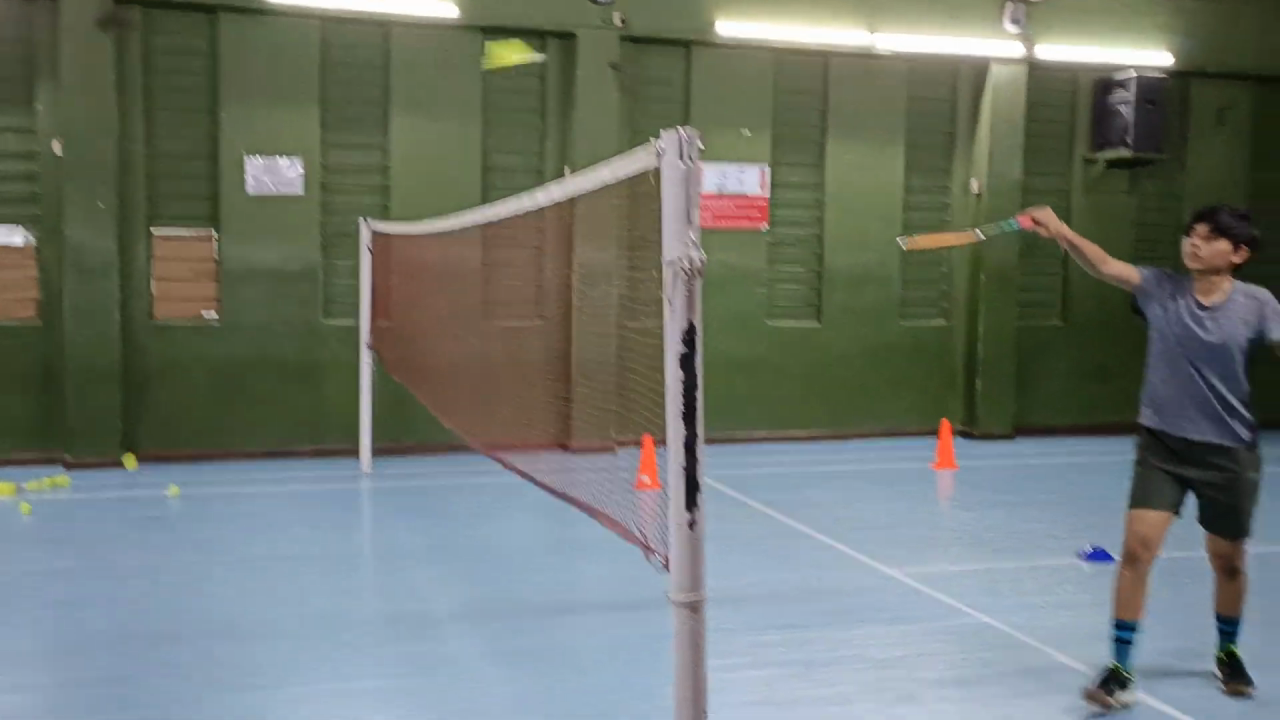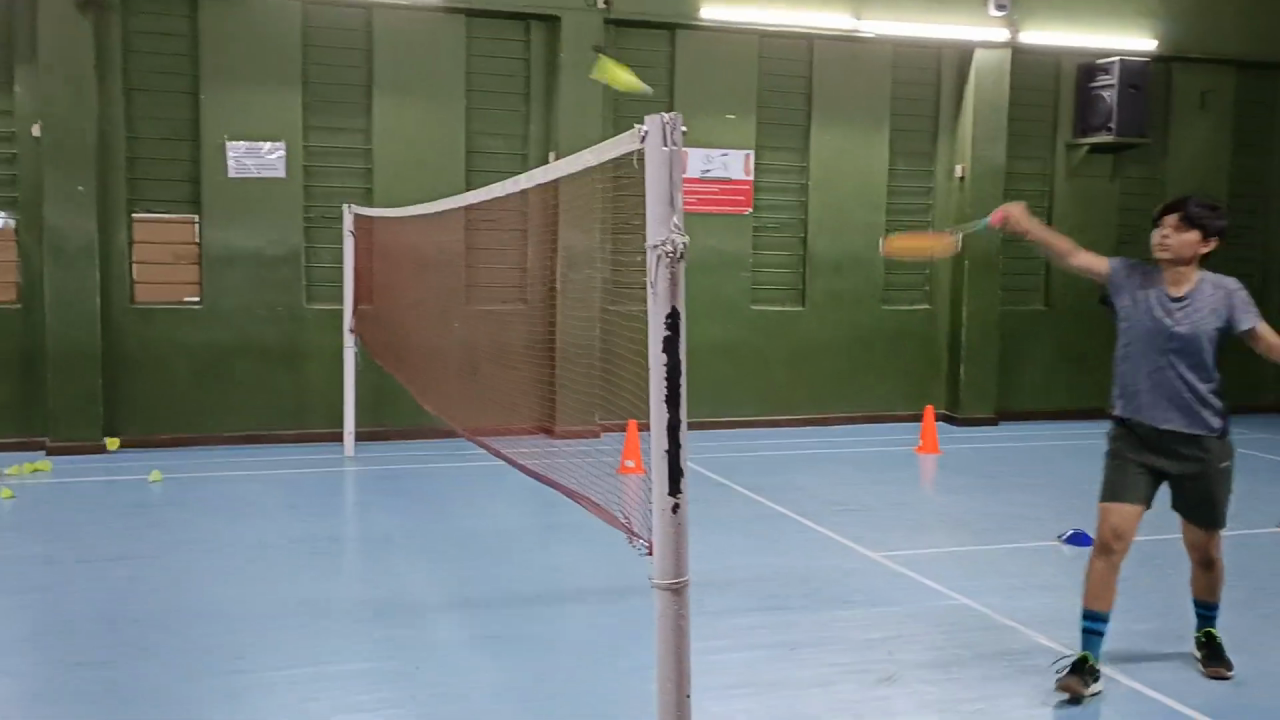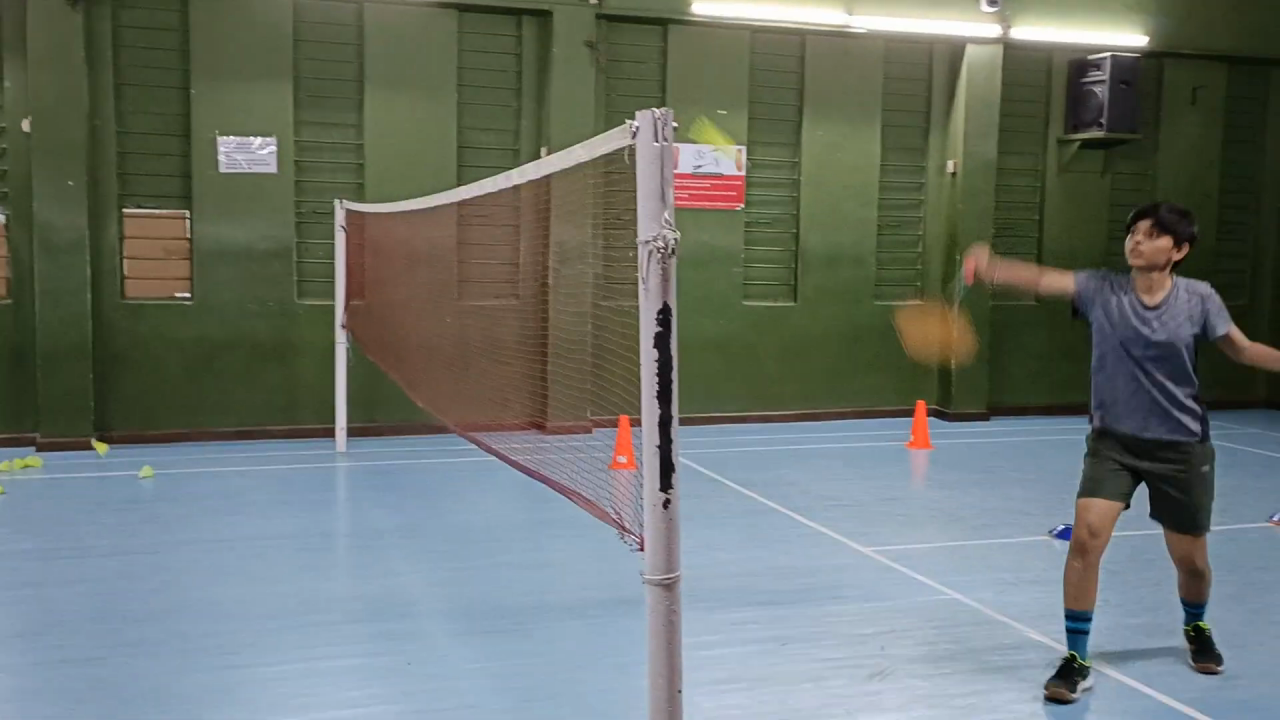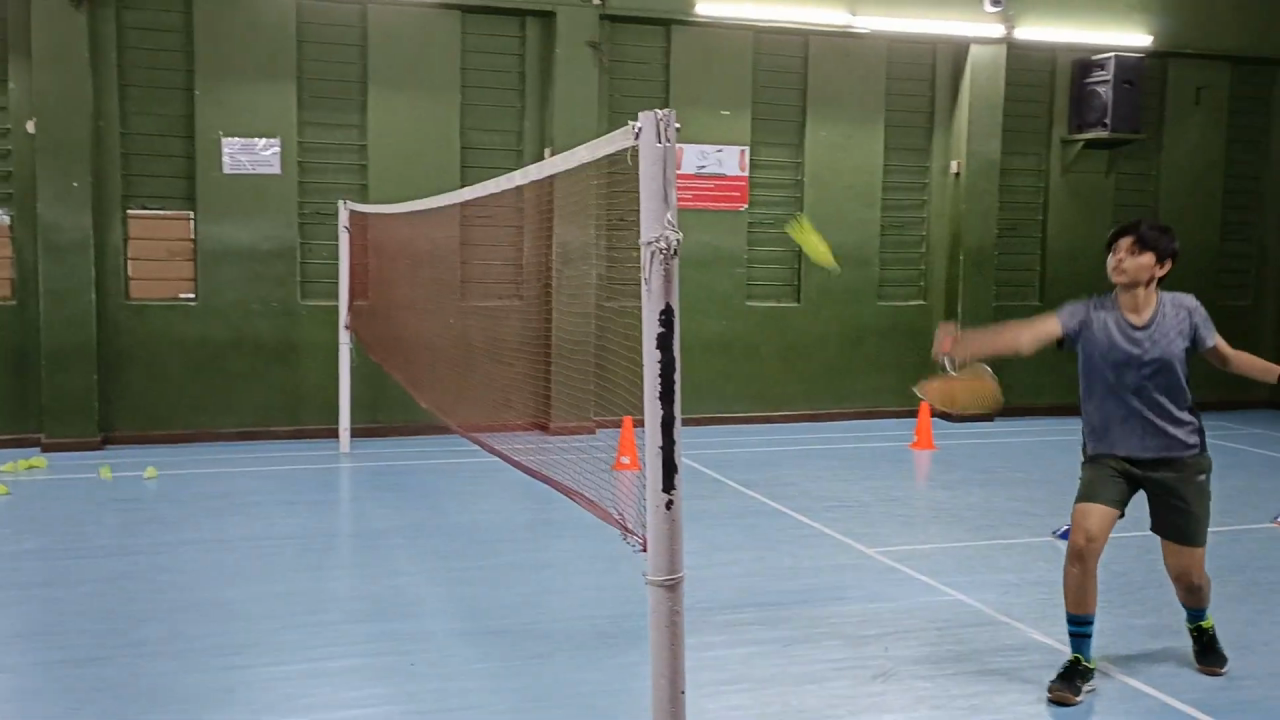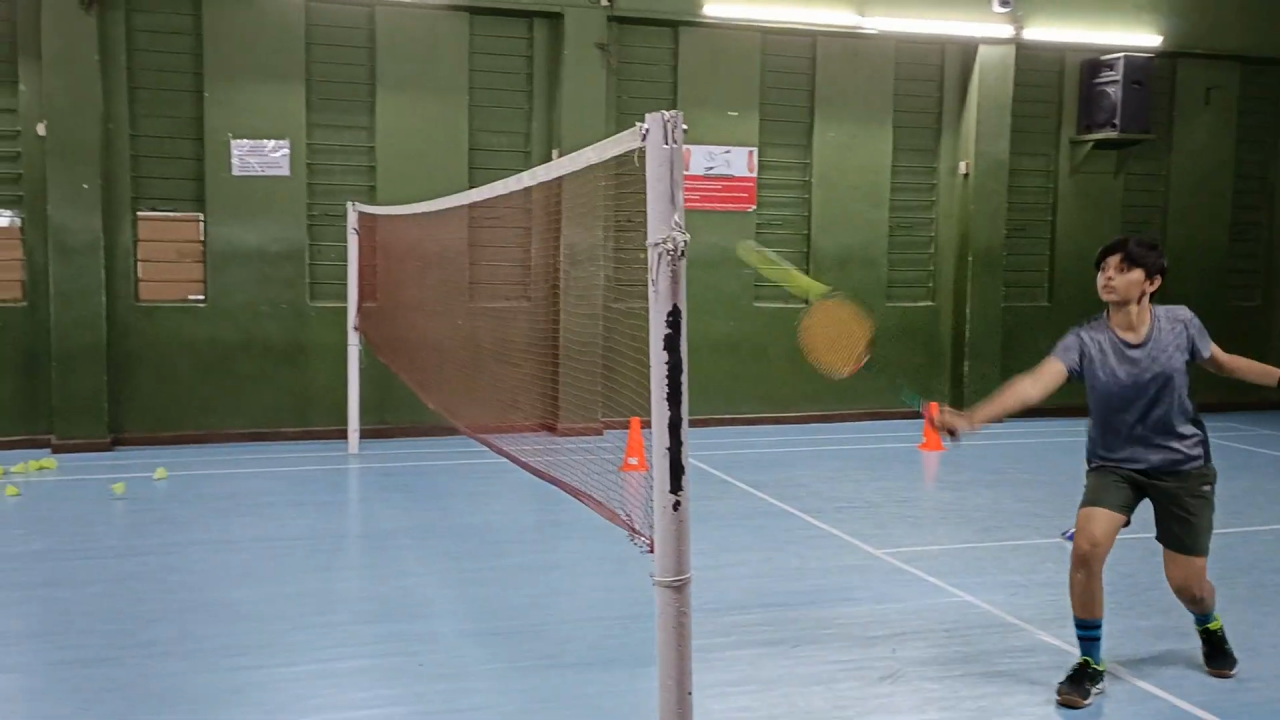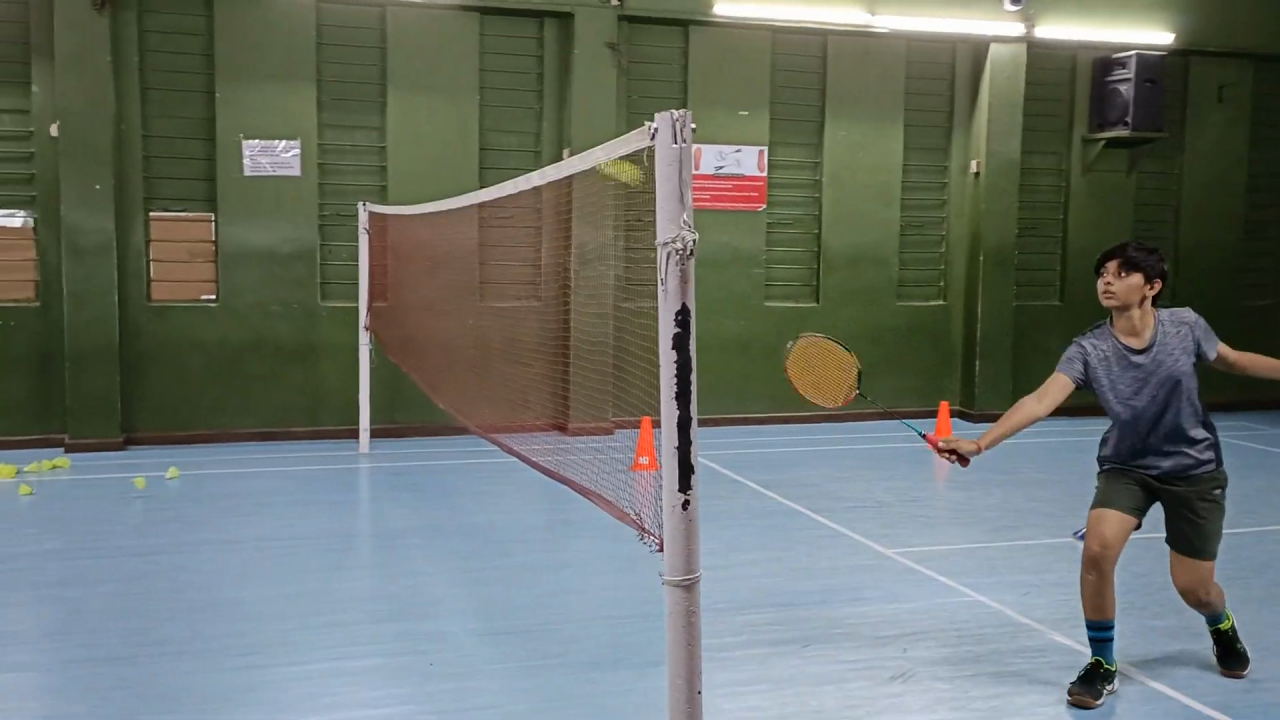
dt=0.1s
person 1, frame 1
right shoulder: (1159, 287)
right elbow: (1100, 264)
right wrist: (1058, 229)
left hip: (1227, 450)
right hip: (1161, 443)
left knee: (1228, 560)
right knee: (1137, 550)
left ankle: (1227, 653)
right ankle: (1118, 672)
person 1, frame 2
left shoulder: (1226, 294)
right shoulder: (1130, 279)
right elbow: (1073, 257)
right wrist: (1027, 226)
left hip: (1200, 439)
right hip: (1134, 434)
left knee: (1205, 551)
right knee: (1109, 540)
left ankle: (1207, 635)
right ankle: (1089, 660)
person 1, frame 3
left shoulder: (1199, 298)
right shoulder: (1102, 290)
right elbow: (1043, 281)
right wrist: (992, 267)
left hip: (1182, 443)
right hip: (1113, 441)
left knee: (1190, 559)
right knee: (1086, 537)
left ankle: (1196, 631)
right ankle: (1077, 659)
person 1, frame 4
left shoulder: (1185, 311)
right shoulder: (1086, 315)
left elbow: (1228, 358)
right elbow: (1027, 336)
right wrist: (967, 344)
left hip: (1179, 454)
right hip: (1109, 453)
left knee: (1187, 572)
right knee: (1083, 544)
left ankle: (1200, 629)
right ankle: (1080, 661)
person 1, frame 5
left shoulder: (1180, 323)
right shoulder: (1084, 341)
left elbow: (1222, 363)
right elbow: (1034, 384)
right wrist: (971, 418)
left hip: (1183, 464)
right hip: (1116, 463)
left knee: (1188, 582)
right knee: (1087, 550)
left ankle: (1210, 629)
right ankle: (1090, 664)
person 1, frame 6
left shoulder: (1186, 326)
right shoulder: (1088, 349)
left elbow: (1231, 360)
right elbow: (1040, 401)
right wrist: (979, 442)
left hip: (1194, 468)
right hip: (1126, 467)
left knee: (1194, 586)
right knee: (1098, 551)
left ankle: (1223, 628)
right ankle: (1102, 665)
